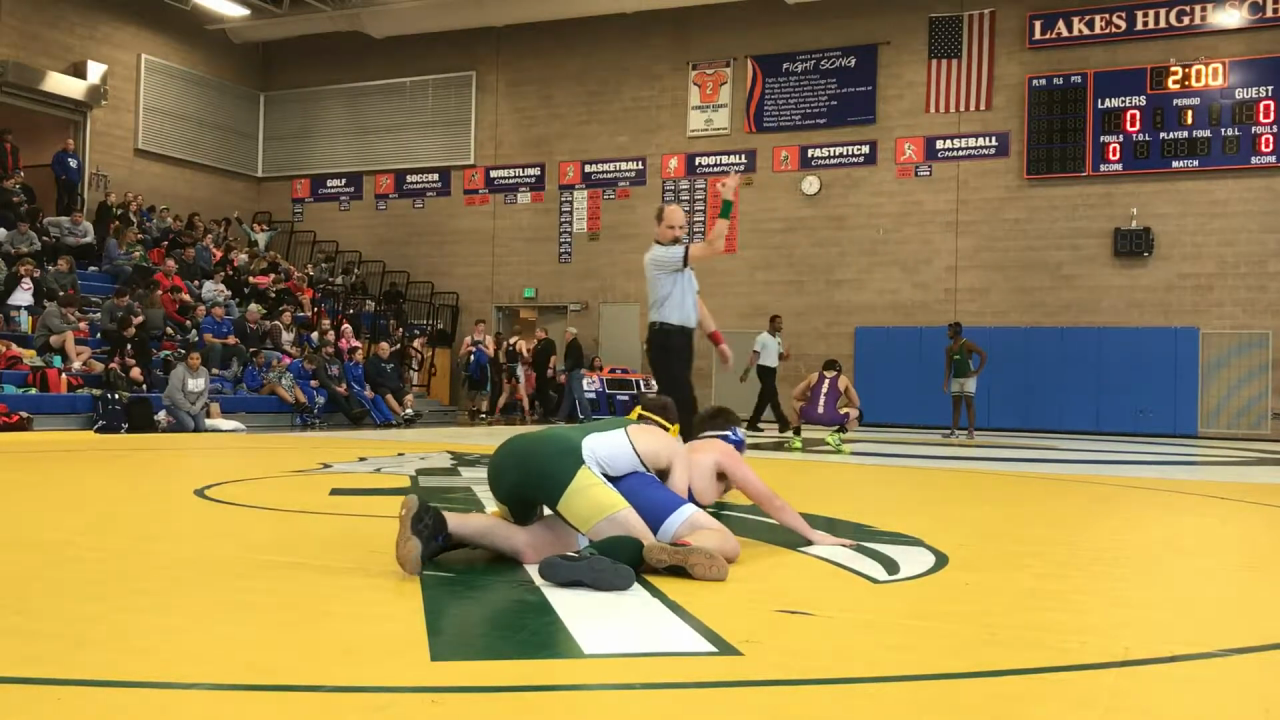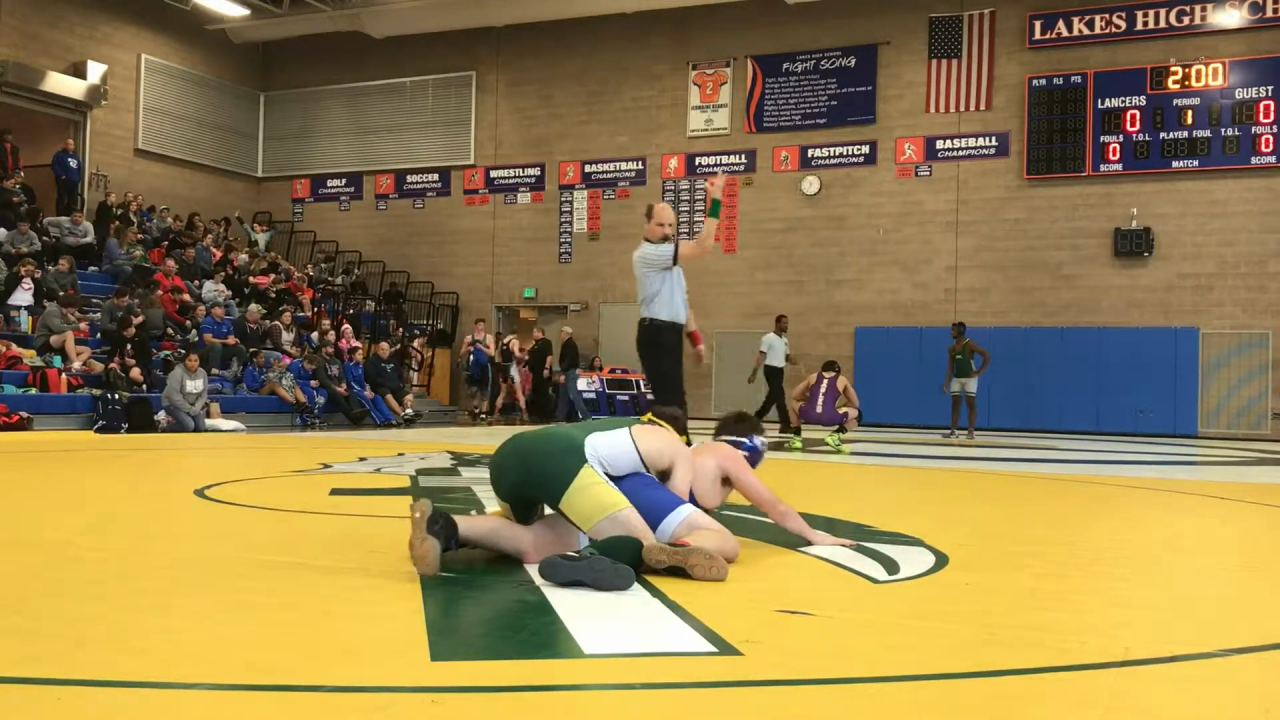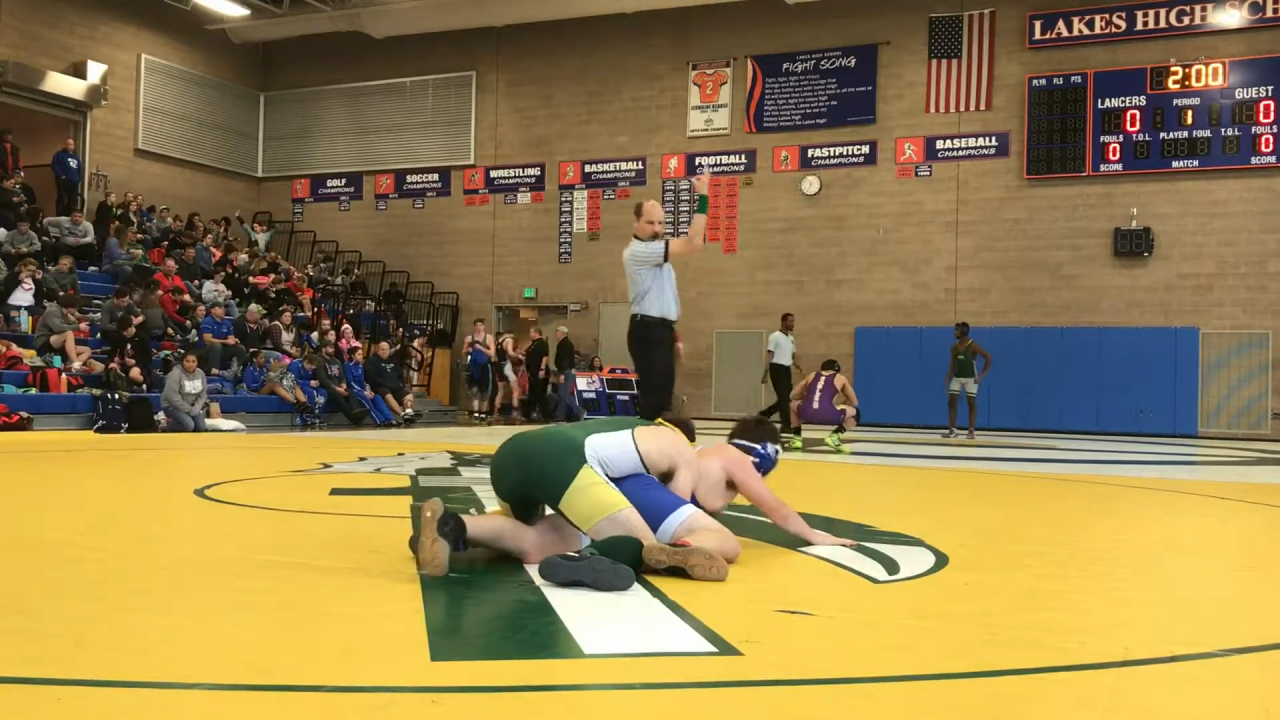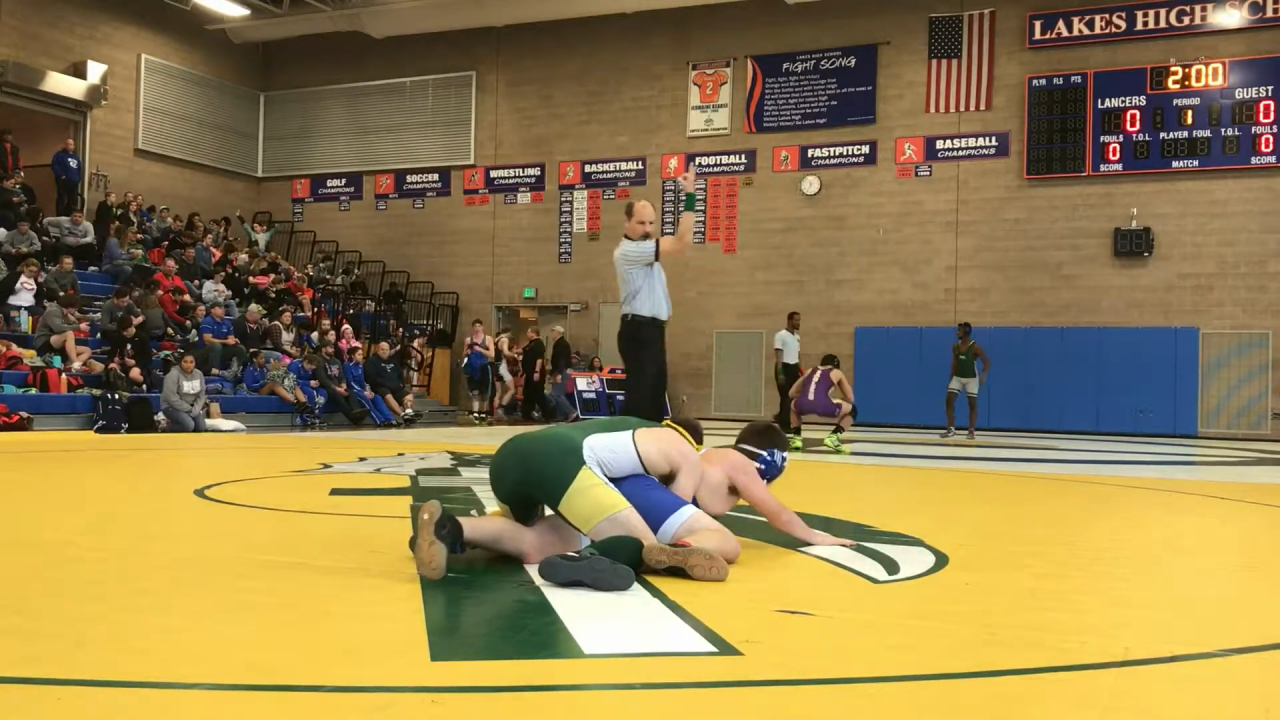
dt=0.1s
person 1, frame 1
left shoulder: (606, 426)
right shoulder: (672, 446)
left hip: (507, 453)
right hip: (560, 462)
left knee: (528, 543)
right knee: (639, 551)
left ankle: (437, 525)
person 1, frame 2
left shoulder: (616, 426)
right shoulder: (678, 448)
left hip: (509, 453)
right hip: (563, 460)
left knee: (531, 544)
right knee: (645, 550)
left ankle: (445, 528)
person 1, frame 3
left shoulder: (619, 426)
right shoulder: (683, 450)
left hip: (510, 452)
right hip: (561, 461)
left knee: (532, 543)
right knee: (646, 551)
left ankle: (454, 528)
right ankle: (591, 559)
person 1, frame 4
left shoulder: (630, 425)
right shoulder: (687, 454)
left hip: (509, 454)
right hip: (561, 463)
left knee: (533, 543)
right knee: (644, 550)
left ankle: (450, 529)
right ankle: (589, 560)
person 2, frame 1
left shoulder: (688, 450)
right shoulder: (721, 450)
right elbow: (771, 501)
right wrist: (812, 534)
right hip: (641, 491)
right knee: (726, 547)
person 2, frame 2
left shoulder: (704, 452)
right shoulder: (729, 456)
right elbow: (774, 506)
right wrist: (813, 535)
left hip: (618, 484)
right hip: (635, 491)
right knee: (726, 547)
person 2, frame 3
left shoulder: (708, 454)
right shoulder: (736, 459)
right elbow: (777, 510)
right wrist: (814, 536)
right hip: (640, 491)
right knee: (727, 545)
person 2, frame 4
left shoulder: (710, 459)
right shoulder: (738, 464)
right elbow: (777, 514)
right wrist: (815, 538)
right hip: (641, 492)
right knee: (727, 547)
right ankle: (666, 553)
person 3, frame 1
left shoulder: (681, 262)
right shoulder: (657, 257)
left elbow: (695, 303)
right elbow: (714, 247)
left wrist: (718, 341)
right wrist: (727, 200)
left hip: (680, 340)
right hip: (666, 340)
left knee: (677, 409)
right knee: (684, 408)
person 3, frame 2
left shoulder: (667, 258)
right shoulder: (647, 254)
right elbow: (704, 246)
left wrist: (695, 337)
right wrist: (715, 200)
left hip: (669, 336)
right hip: (656, 336)
left knee: (669, 402)
right knee: (672, 403)
person 3, frame 3
left shoulder: (657, 255)
right shoulder: (637, 253)
right elbow: (693, 243)
left wrist: (674, 337)
right wrist: (701, 197)
left hip: (661, 333)
right hip: (647, 333)
left knee: (660, 401)
right knee: (654, 401)
person 3, frame 4
left shoulder: (645, 254)
right shoulder: (628, 252)
right elbow: (683, 241)
right wrist: (690, 195)
left hip: (651, 333)
right hip: (638, 334)
left knee: (654, 402)
right knee: (639, 401)
